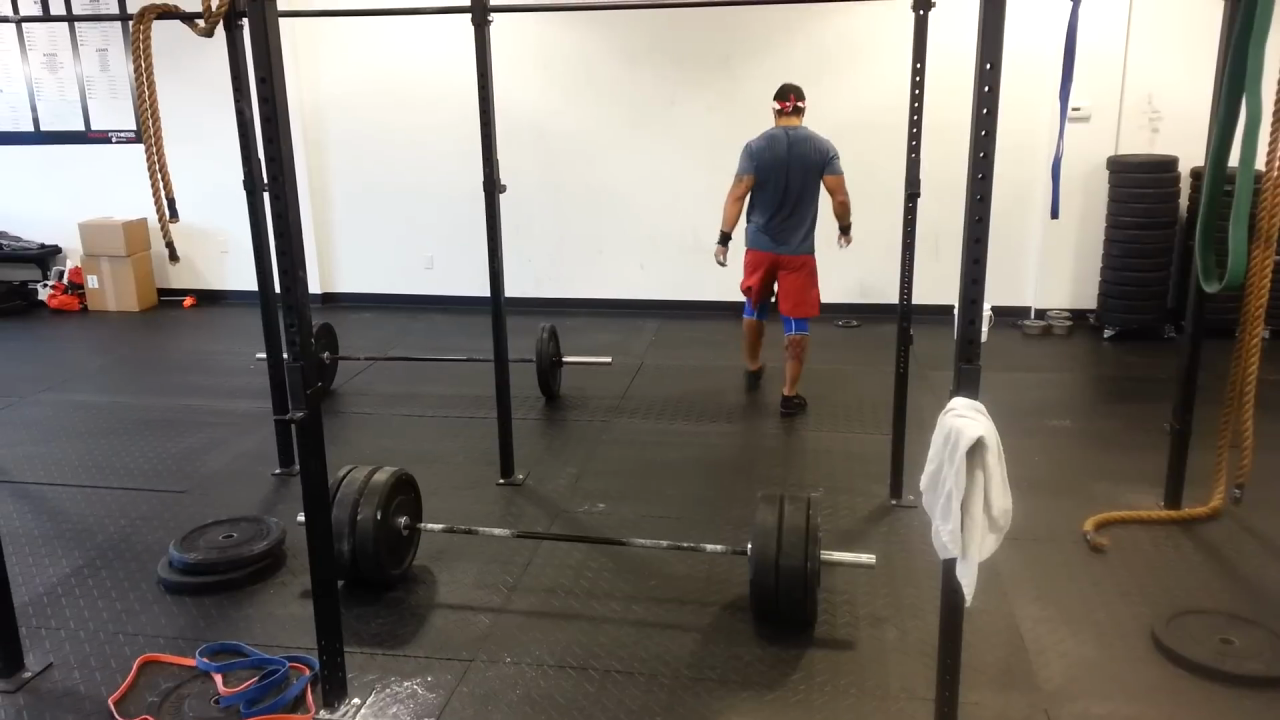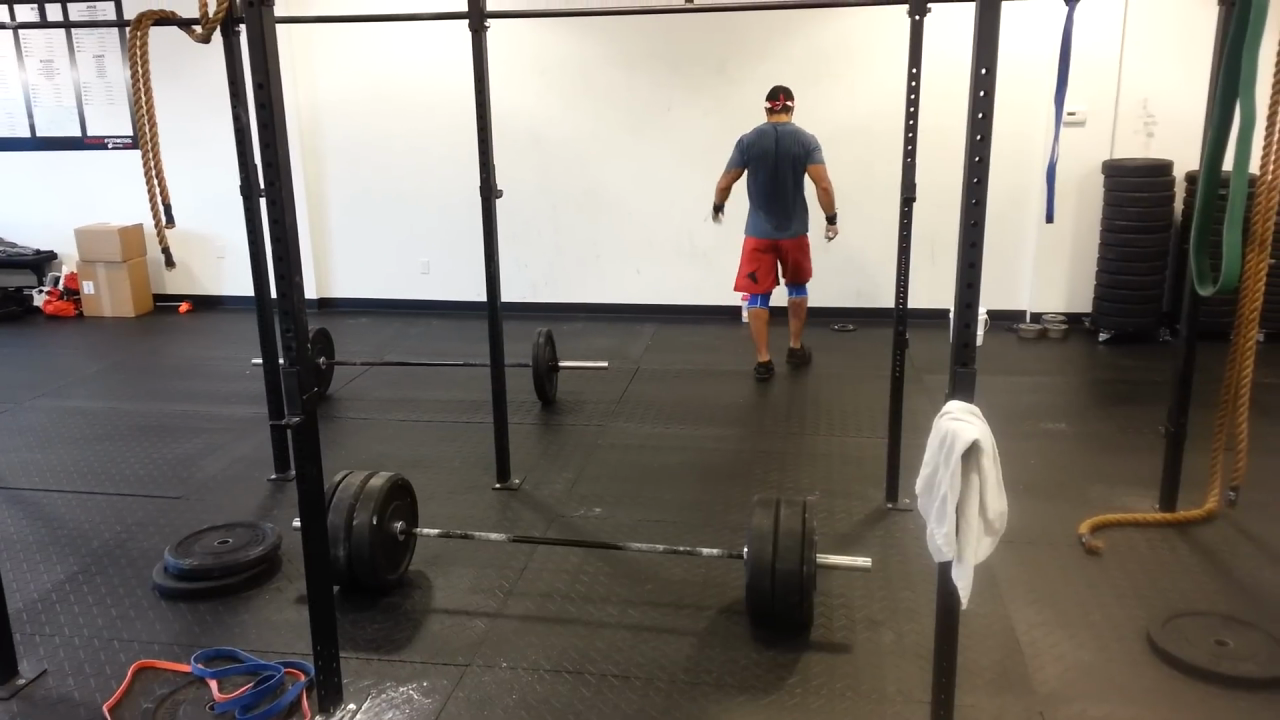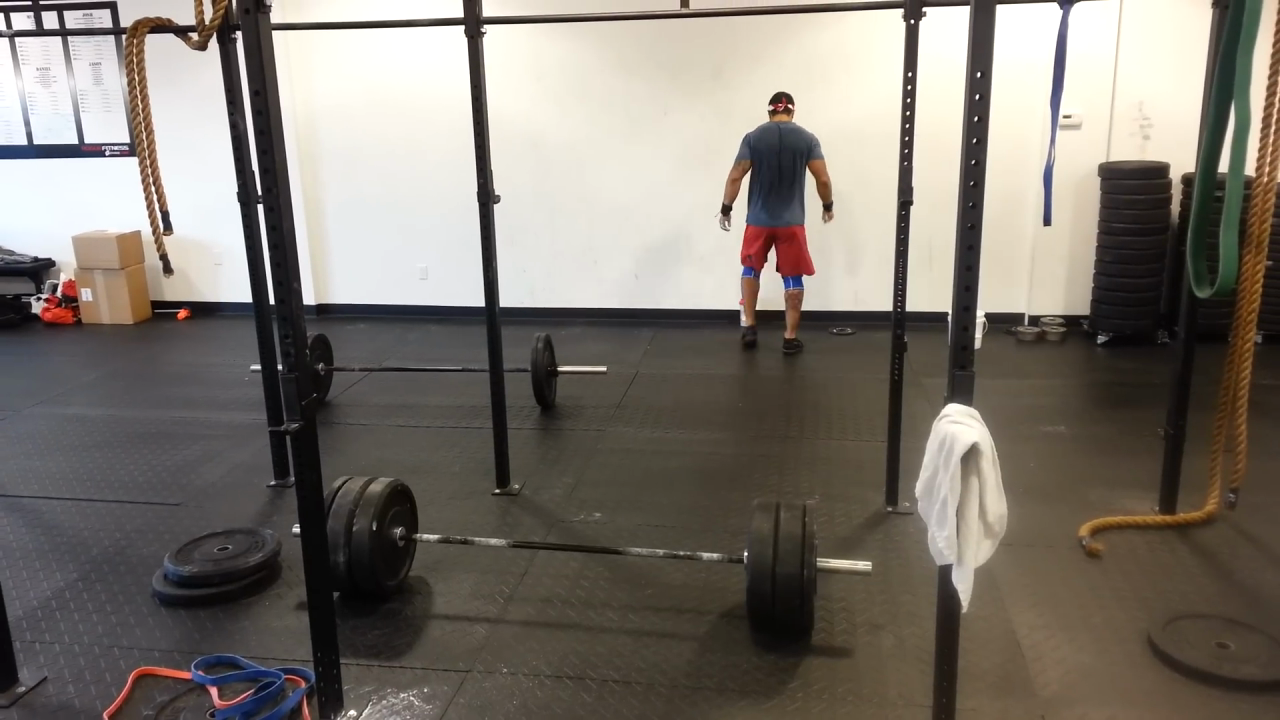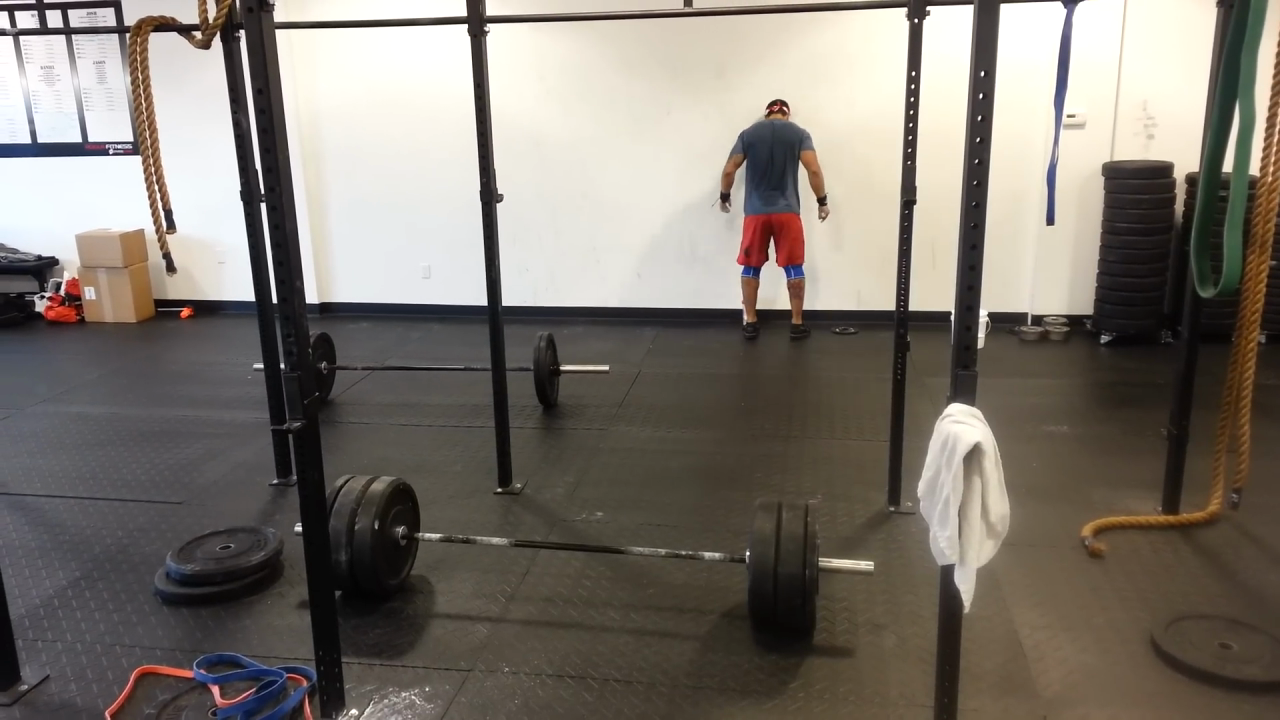
dt=0.5s
person 1, frame 1
left shoulder: (756, 146)
right shoulder: (822, 147)
left elbow: (737, 194)
right elbow: (840, 198)
left wrist: (723, 239)
right wrist: (845, 228)
left hip: (760, 245)
right hip: (799, 250)
left knee: (755, 307)
right knee: (797, 321)
left ankle: (753, 368)
right ankle: (790, 395)
person 1, frame 2
left shoulder: (748, 141)
right shoulder: (806, 140)
left elbow: (725, 182)
right elbow: (823, 184)
left wrist: (717, 207)
right wrist: (831, 219)
left hip: (758, 233)
right hip: (794, 231)
left knee: (758, 295)
right knee: (797, 288)
left ankle: (763, 361)
right ankle: (796, 348)
person 1, frame 3
left shoulder: (753, 137)
right shoulder: (807, 139)
left elbow: (736, 176)
right elbow: (823, 179)
left wrist: (725, 209)
right wrist: (828, 206)
left hip: (759, 220)
right hip: (792, 222)
left knee: (750, 270)
right knee: (793, 278)
left ankle: (750, 326)
right ankle: (790, 337)
person 1, frame 4
left shoulder: (748, 134)
right shoulder: (799, 133)
left elbow: (729, 170)
right elbow: (813, 170)
left wrist: (724, 196)
right wrist: (822, 201)
left hip: (755, 211)
right hip: (787, 211)
left knee: (751, 265)
right knee: (794, 267)
left ankle: (750, 322)
right ankle: (797, 323)
